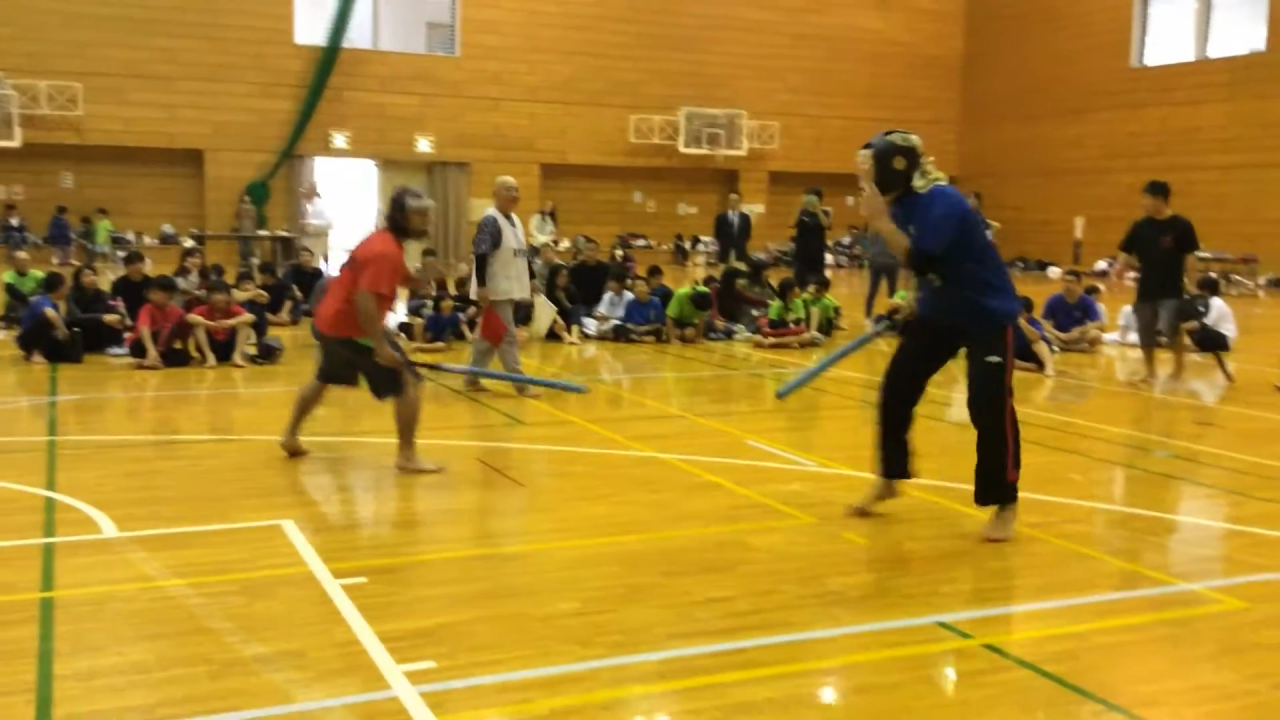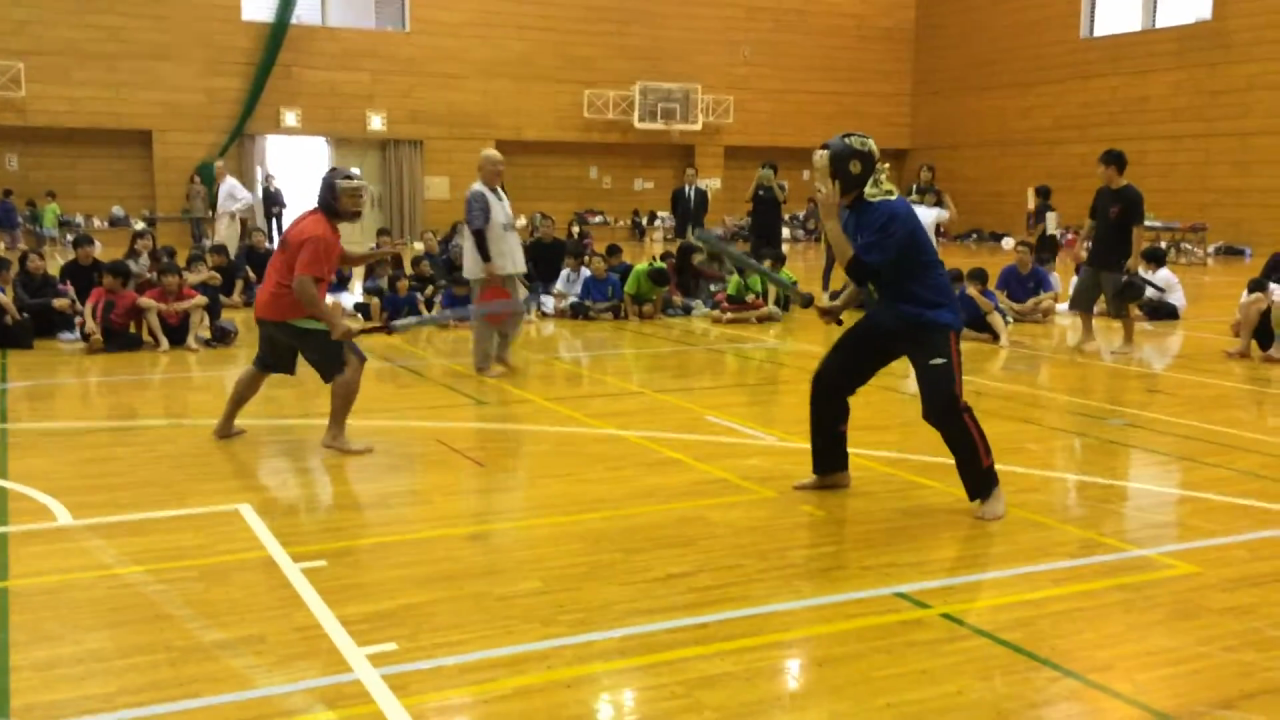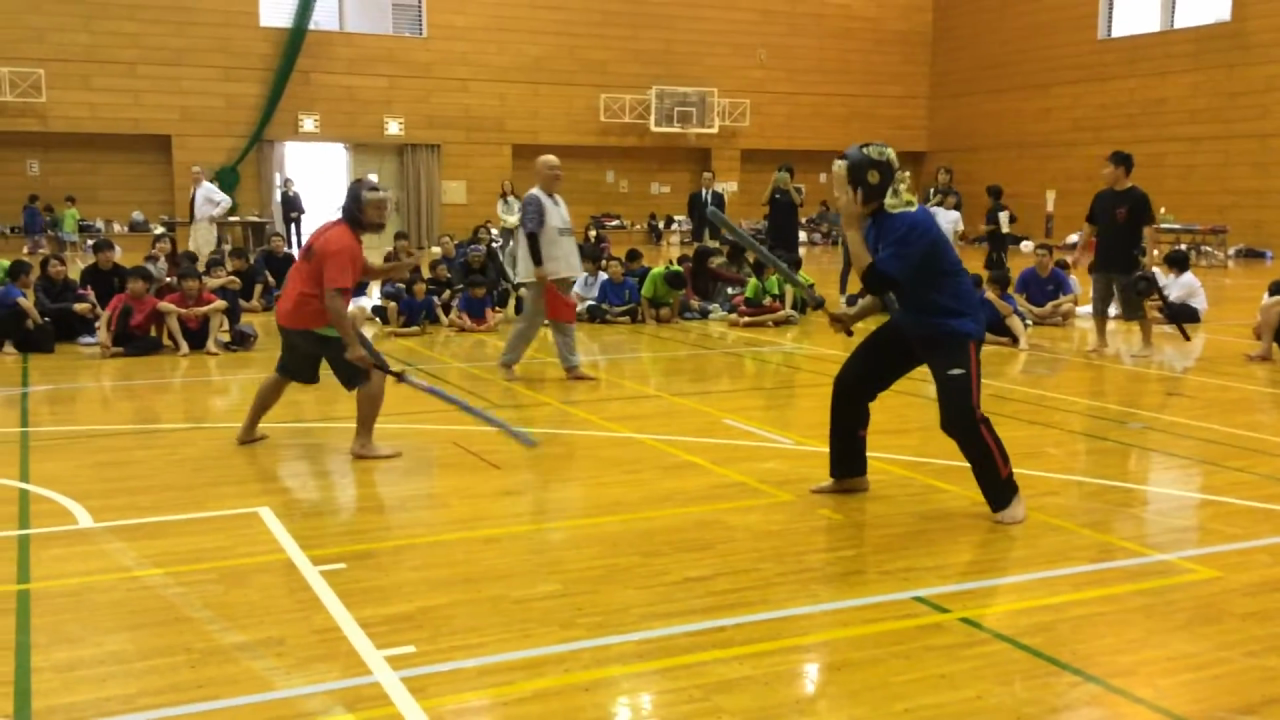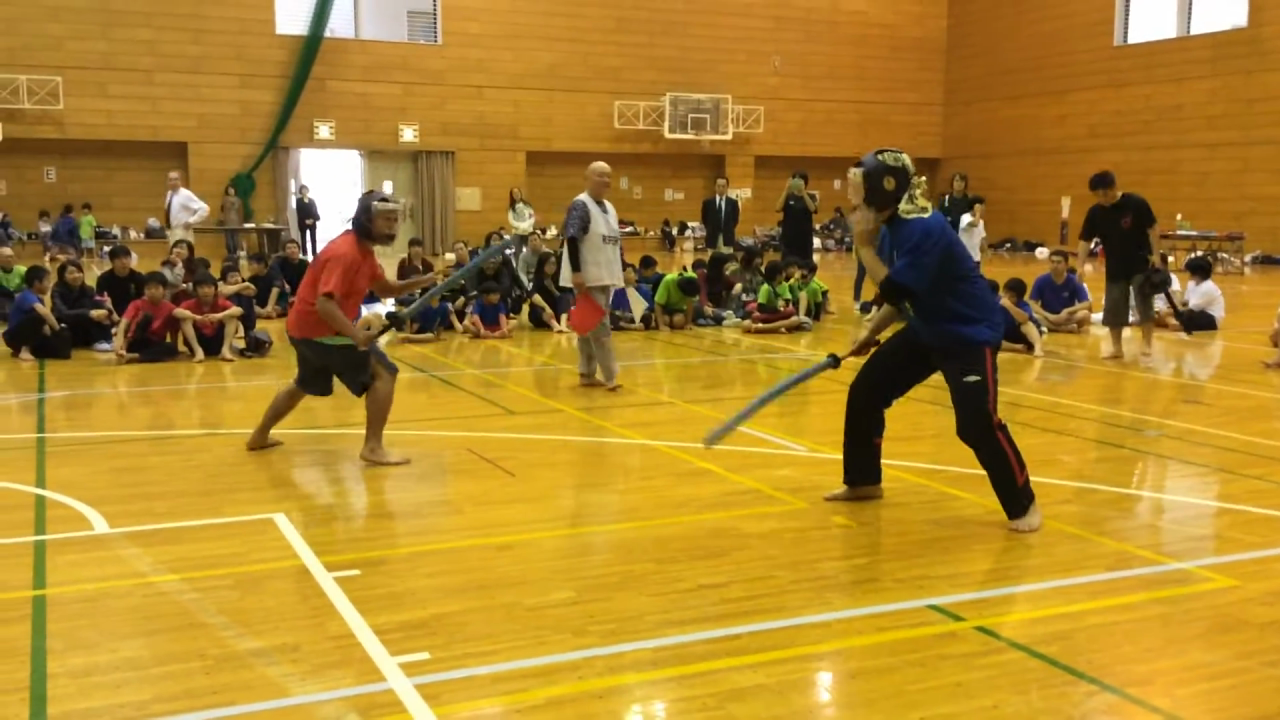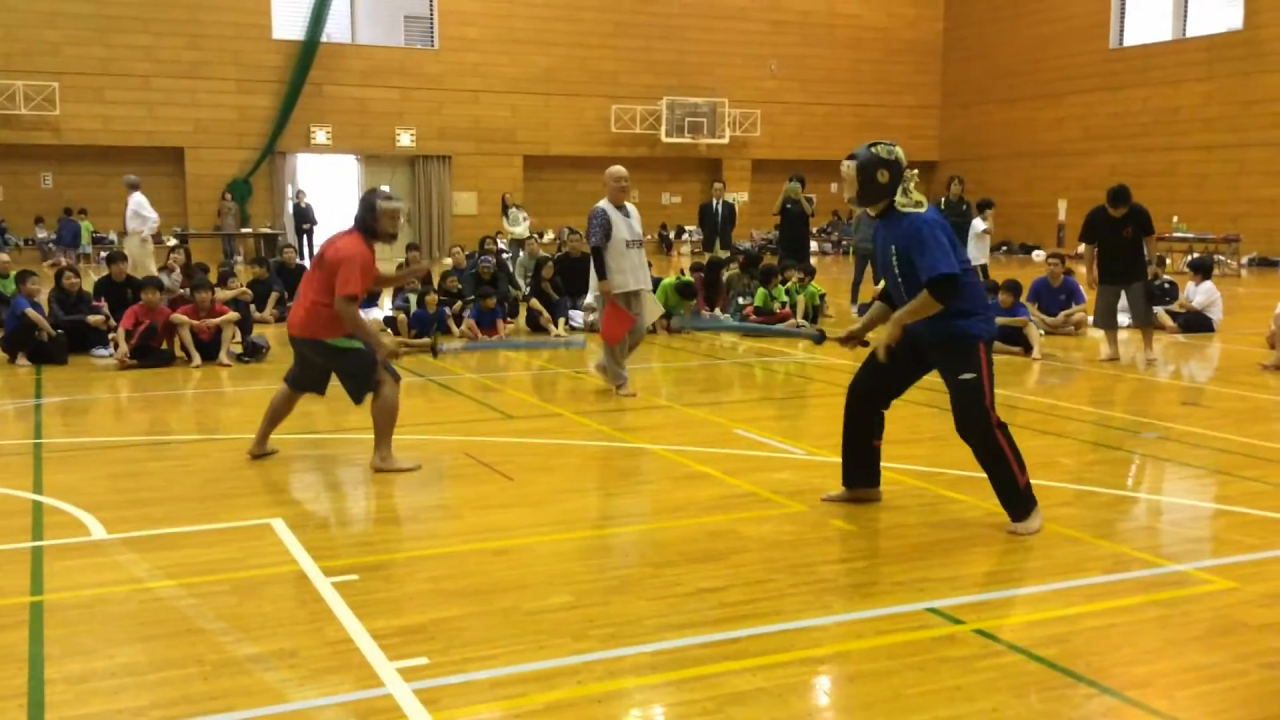
dt=0.4s
person 1, frame 1
left shoulder: (943, 204)
right shoulder: (903, 204)
left elbow: (921, 260)
left wrist: (882, 222)
right wrist: (914, 303)
left hip: (987, 311)
right hip: (939, 312)
left knee: (990, 404)
right knee: (897, 389)
left ankle: (1004, 504)
right ankle: (890, 477)
person 1, frame 2
left shoulder: (891, 213)
right shoulder: (855, 213)
left elbow: (861, 270)
left wrist: (831, 221)
right wrist: (839, 305)
left hip: (929, 319)
right hip: (887, 317)
left knee: (943, 405)
right knee: (828, 381)
left ankle: (988, 489)
right ankle: (831, 469)
person 1, frame 3
left shoulder: (911, 223)
right shoulder: (878, 222)
left elbow: (875, 280)
left wrist: (852, 229)
right wrist: (853, 315)
left hip: (953, 327)
right hip: (909, 324)
left knee: (961, 416)
right knee: (849, 386)
left ankle: (1007, 497)
right ankle: (849, 475)
person 1, frame 4
left shoulder: (924, 230)
right shoulder: (896, 226)
left elbow: (901, 291)
left wrist: (864, 247)
right wrist: (871, 333)
left hip: (970, 333)
right hip: (926, 331)
left knee: (977, 422)
right knee: (864, 393)
left ankle: (1024, 505)
right ankle: (863, 482)
person 1, frame 5
left shoulder: (921, 224)
right shoulder: (885, 226)
left elbow: (945, 286)
left wrist: (895, 324)
right wrist: (863, 326)
left hip: (962, 331)
right hip: (917, 331)
left knee: (977, 422)
right knee: (862, 396)
left ankle: (1025, 509)
right ankle: (861, 485)
person 2, frame 1
left shoulder: (382, 241)
right shoulder: (387, 251)
left elbow: (402, 279)
right elbow: (363, 299)
right wrist: (381, 346)
left hip: (329, 322)
right hip: (351, 326)
left knee: (324, 380)
right knee: (407, 381)
left ankle: (291, 438)
right ankle: (407, 456)
person 2, frame 2
left shoulder: (314, 220)
right shoulder: (319, 232)
left elbow: (342, 259)
right elbow: (302, 284)
left wrist: (377, 255)
right wrist: (335, 324)
left hip: (269, 306)
right hip: (291, 310)
left knee: (263, 366)
right knee: (351, 361)
left ankle: (226, 423)
right ankle: (335, 434)
person 2, frame 3
left shoulder: (338, 231)
right shoulder: (344, 243)
left elbow: (363, 272)
right elbow: (333, 298)
left wrist: (399, 268)
right wrist: (352, 344)
left hip: (290, 314)
right hip: (312, 318)
left knee: (286, 373)
right knee: (374, 370)
left ankle: (249, 429)
right ankle: (363, 442)
person 2, frame 4
left shoulder: (364, 250)
right shoulder: (345, 253)
left elbow: (385, 289)
right elbow: (323, 302)
left wrist: (417, 283)
right wrist: (353, 331)
left hip: (303, 327)
right hip: (320, 329)
left knee: (304, 386)
right knee: (384, 374)
left ankle: (259, 436)
right ankle: (373, 448)
person 2, frame 5
left shoulder: (347, 240)
right shoulder: (357, 252)
left elbow: (378, 281)
right elbow: (343, 306)
left wrist: (414, 272)
right wrist: (378, 344)
left hip: (302, 326)
right hip: (326, 330)
left knee: (295, 386)
right knee: (386, 380)
left ankle: (260, 442)
right ankle: (383, 455)
person 3, frame 1
left shoulder: (515, 220)
right shoulder: (490, 221)
left elbow: (521, 255)
right elbow: (481, 256)
left wrist: (530, 281)
right wrist: (483, 288)
left hip: (512, 288)
right hip: (496, 291)
left knee: (488, 336)
right knee: (507, 337)
left ankle: (472, 378)
right ankle: (521, 384)
person 3, frame 2
left shoulder: (500, 193)
right shoulder: (477, 195)
right elbow: (477, 232)
left wrist: (513, 263)
right wrist: (488, 265)
left hip: (507, 265)
right hip: (487, 268)
left knee: (514, 311)
right knee: (487, 316)
left ankle: (501, 354)
right ankle: (483, 364)
person 3, frame 3
left shoulder: (559, 200)
right shoulder: (533, 200)
right elbow: (530, 235)
left wrist: (569, 268)
right wrist: (538, 268)
left hip: (563, 270)
right hip: (544, 272)
left knee: (565, 319)
right knee: (531, 319)
left ankle: (572, 366)
right ankle: (507, 362)
person 3, frame 4
left shoulder: (609, 208)
right shoulder: (580, 206)
right elbow: (572, 241)
left wrist: (621, 272)
right wrist: (576, 273)
left hip: (605, 277)
right hip: (587, 277)
left knee: (591, 327)
right knee: (599, 326)
left ankle: (587, 373)
right ankle: (610, 374)
person 3, frame 5
left shoulder: (632, 210)
right shoulder: (600, 212)
right elbow: (596, 250)
left wrist: (643, 277)
right wrist: (602, 280)
left hip: (635, 282)
right hip: (612, 284)
left knee: (638, 330)
left ankle: (606, 364)
right ankle: (619, 381)
person 4, frame 1
left shoulder: (1181, 225)
right shoulder: (1140, 226)
left elbow: (1190, 256)
right elbow: (1126, 253)
right wrist: (1117, 272)
left hip: (1171, 290)
right hip: (1146, 289)
left knee: (1170, 328)
right knee: (1145, 332)
left ankle: (1179, 366)
right ankle: (1150, 371)
person 4, frame 2
left shoulder: (1132, 196)
right shoulder: (1101, 193)
left elbow: (1137, 228)
left wrist: (1134, 257)
right wrist: (1081, 244)
left hip: (1117, 262)
right hip: (1094, 258)
left knee: (1120, 303)
right knee: (1081, 296)
left ankle: (1128, 341)
right ankle: (1087, 334)
person 4, frame 3
left shoulder: (1138, 197)
right shoulder: (1101, 197)
left elbow: (1148, 228)
right elbow: (1090, 225)
left wrist: (1148, 255)
right wrist: (1079, 249)
left hip: (1128, 263)
right hip: (1102, 261)
left knee: (1134, 304)
right knee: (1099, 303)
left ankle: (1147, 344)
right ankle: (1100, 340)
person 4, frame 4
left shoulder: (1136, 203)
right shoulder: (1095, 213)
left elbow: (1152, 228)
right elbow: (1085, 241)
left wrist: (1155, 254)
right wrist: (1081, 266)
left hip: (1140, 266)
right hip: (1115, 269)
left knee: (1144, 303)
right knee: (1113, 308)
left ankle: (1147, 343)
right ankle: (1116, 347)
person 4, frame 5
left shoulder: (1139, 213)
right shoulder: (1095, 216)
left elbow: (1149, 238)
right elbow: (1089, 245)
left wrist: (1152, 263)
right wrist: (1090, 272)
left hip: (1136, 272)
right hip: (1108, 274)
left knee: (1143, 310)
right knee: (1105, 311)
left ankle: (1149, 348)
right ankle: (1113, 349)
